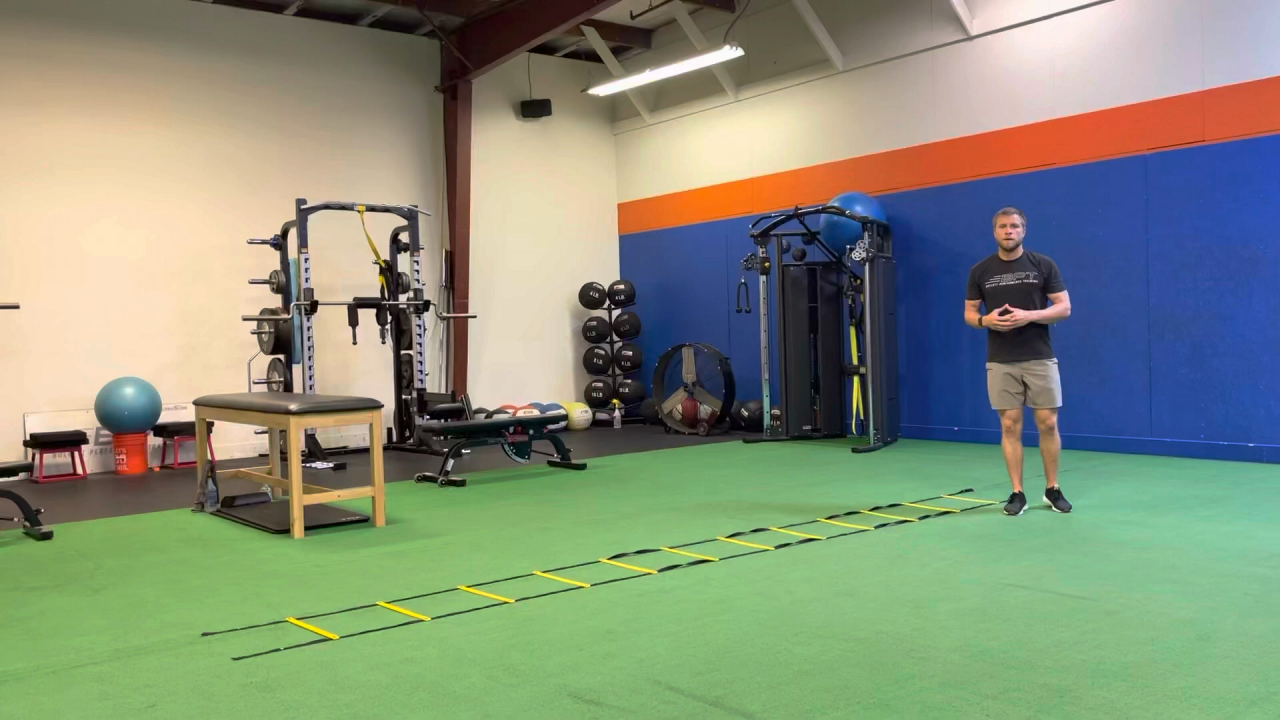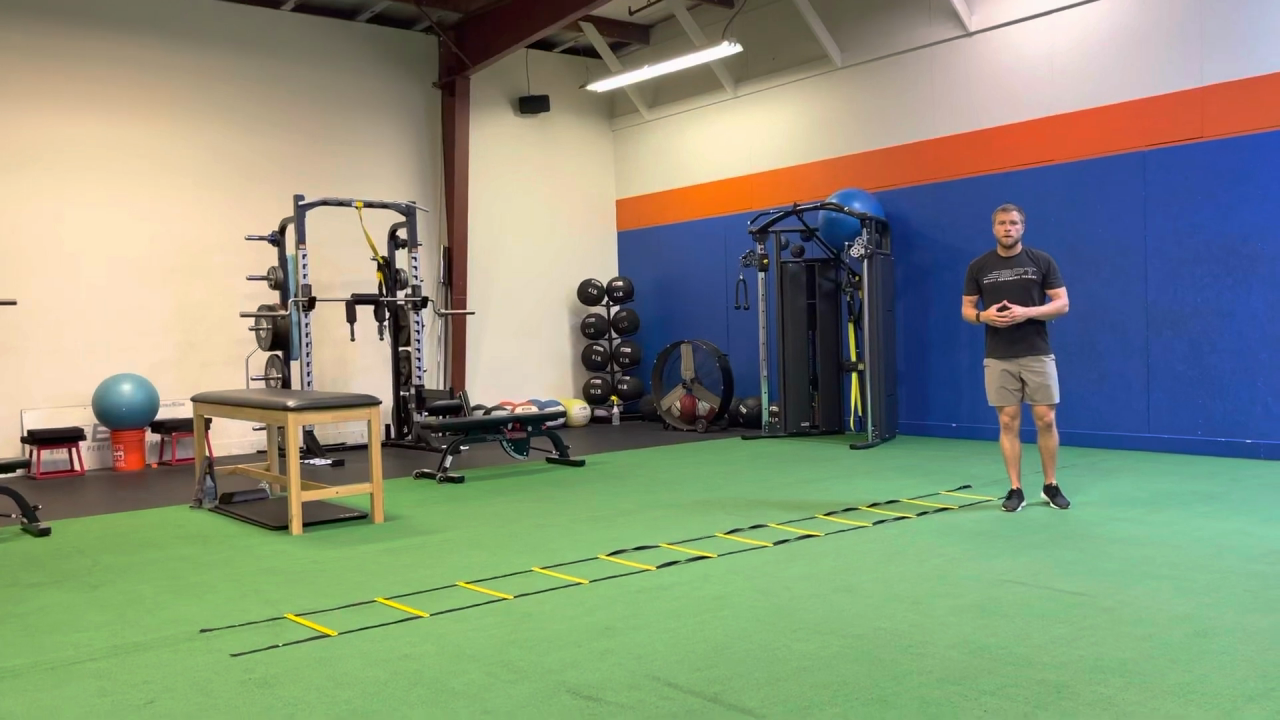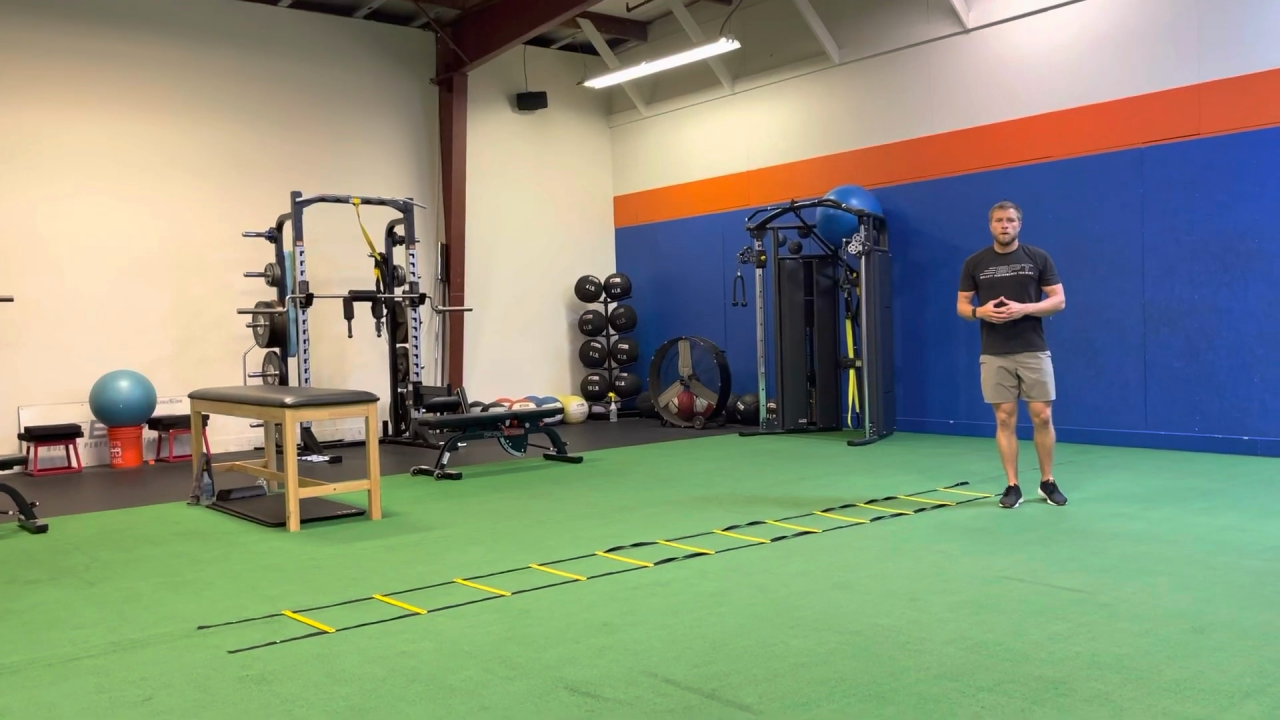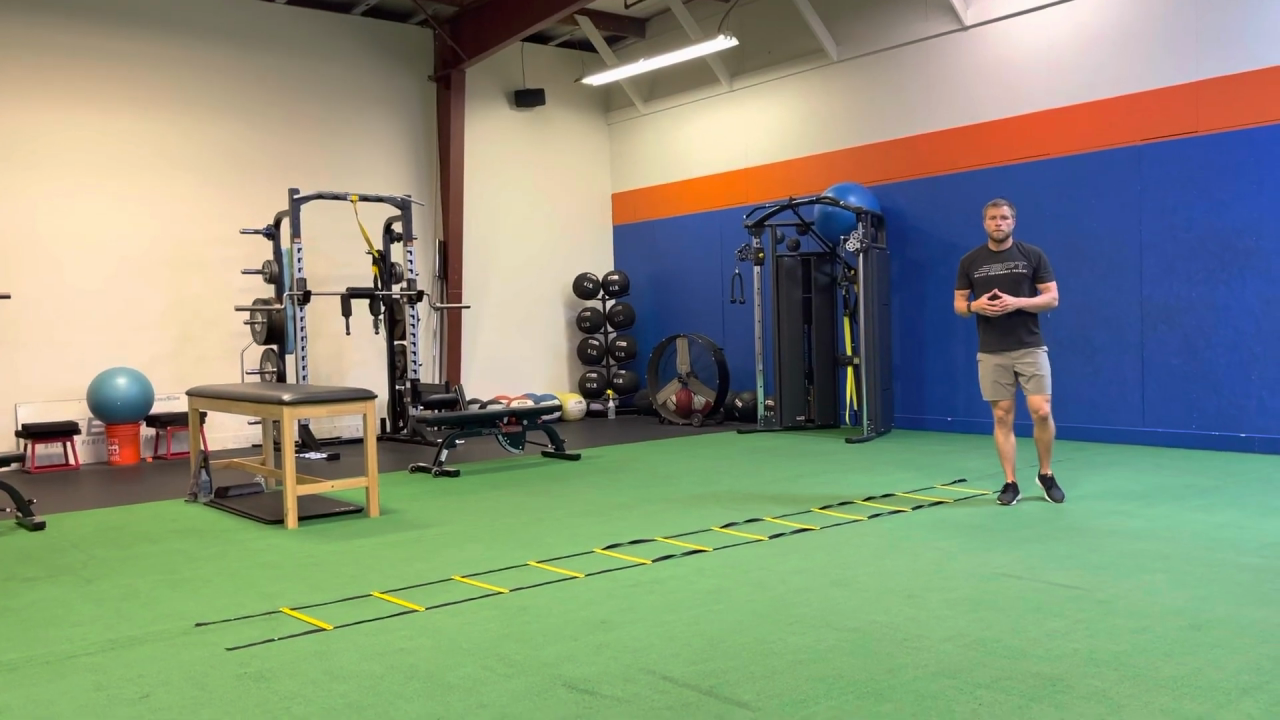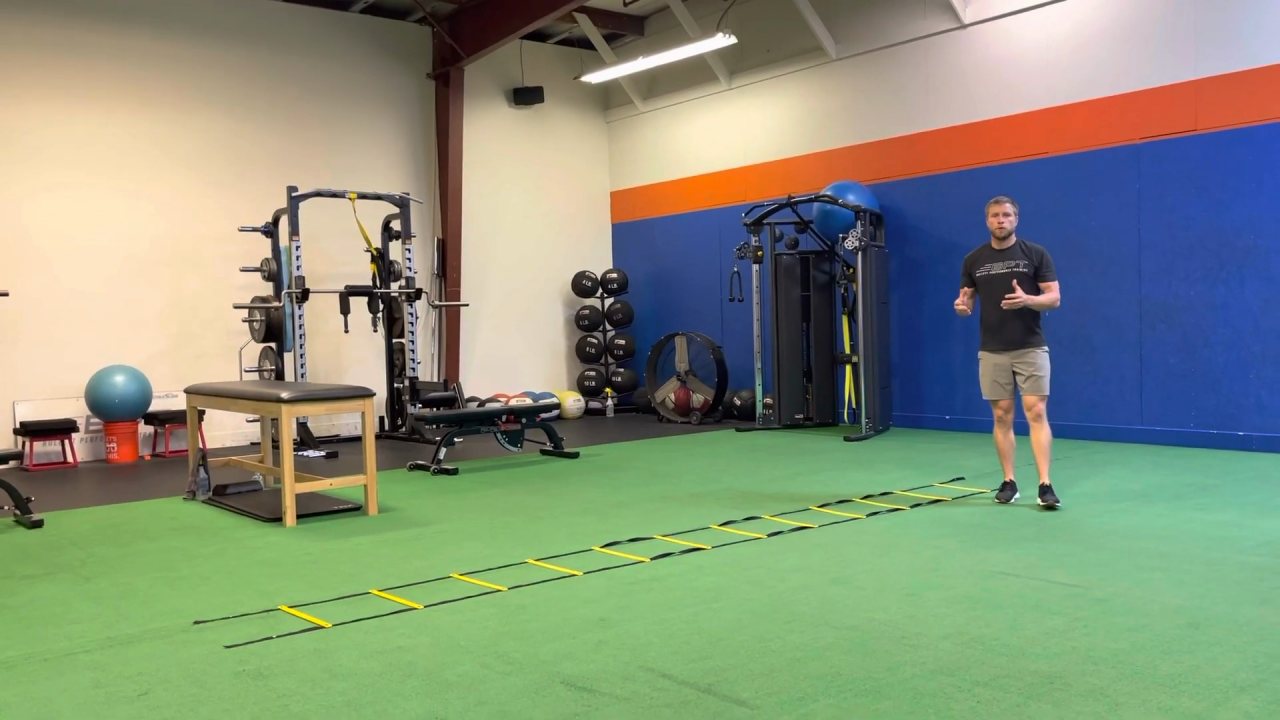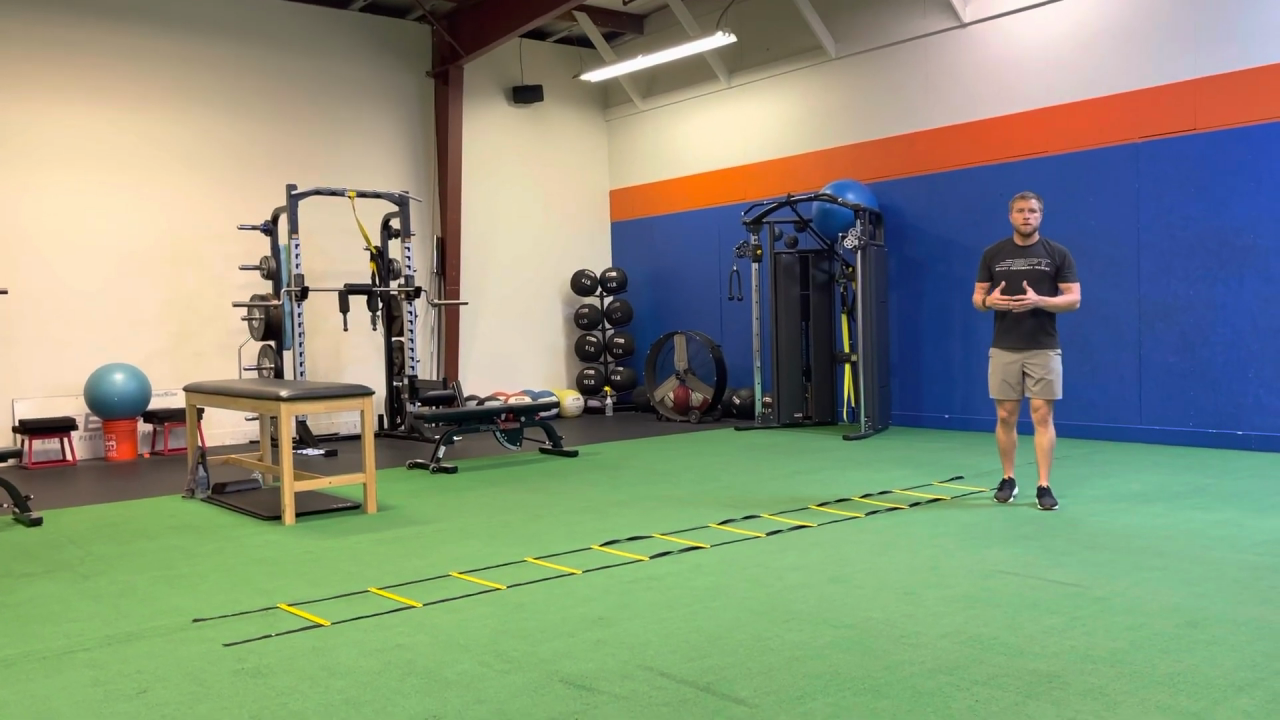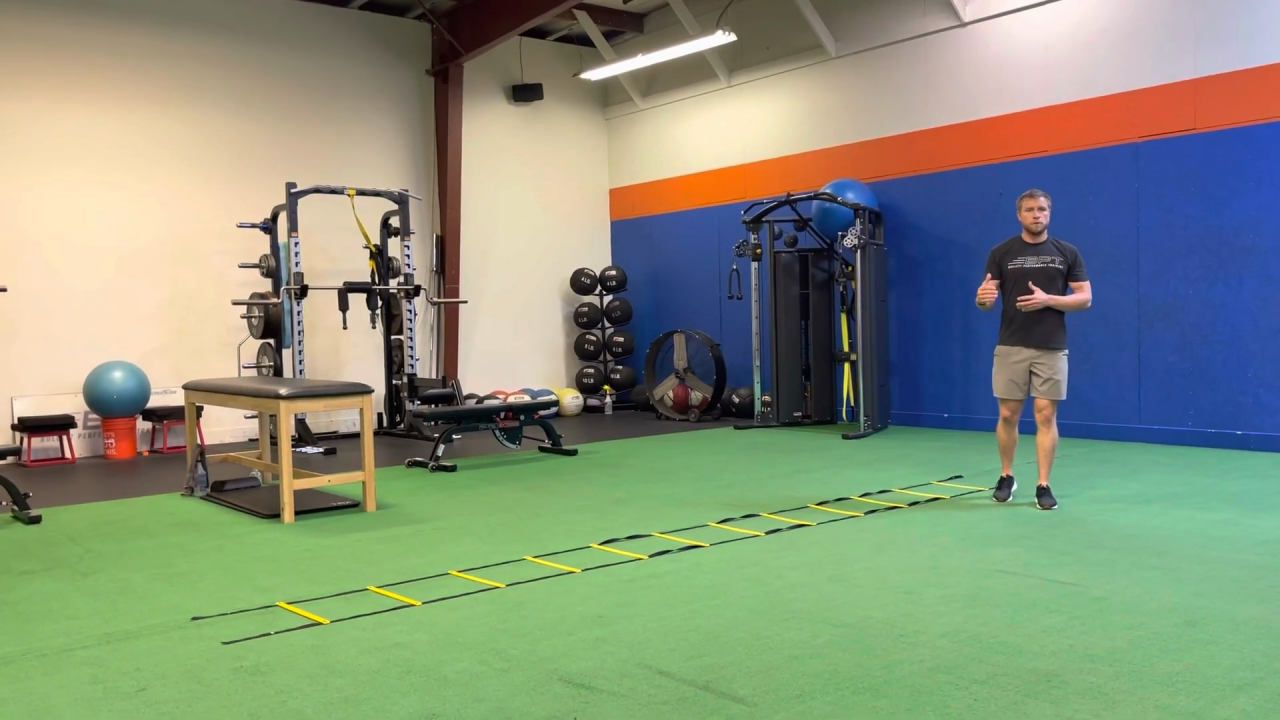
dt=0.5s
person 1, frame 1
left shoulder: (1043, 265)
right shoulder: (980, 270)
left elbow: (1064, 307)
right elbow: (969, 313)
left wrist: (1029, 316)
right wrist: (985, 320)
left hip: (1040, 358)
right hip: (1001, 361)
left knee: (1047, 423)
right knee: (1010, 426)
left ankle: (1053, 489)
right ankle: (1017, 493)
person 1, frame 2
left shoulder: (1042, 261)
right shoulder: (978, 266)
left elbow: (1062, 304)
right elbow: (967, 308)
left wrist: (1027, 312)
right wrist: (983, 316)
left hip: (1038, 355)
right hip: (998, 358)
left knee: (1046, 420)
right knee: (1008, 422)
left ankle: (1050, 485)
right ankle: (1015, 489)
person 1, frame 3
left shoulder: (1038, 258)
right shoulder: (975, 263)
left elbow: (1058, 300)
right elbow: (962, 305)
left wrist: (1024, 308)
right wrist: (980, 312)
left hip: (1034, 351)
right hip: (994, 354)
left knee: (1042, 417)
right knee: (1005, 419)
left ankle: (1048, 482)
right ankle: (1012, 486)
person 1, frame 4
left shoulder: (1033, 255)
right shoulder: (970, 261)
left elbow: (1052, 298)
right elbow: (958, 304)
left wrist: (1017, 302)
right wrist: (975, 306)
left hip: (1030, 347)
right hip: (991, 352)
left knee: (1042, 412)
right knee: (1002, 417)
left ankle: (1046, 475)
right ankle: (1010, 482)
person 1, frame 5
left shoulder: (1036, 254)
right shoulder: (973, 260)
left elbow: (1054, 297)
right elbow: (966, 299)
left wrist: (1027, 299)
right wrist: (961, 305)
left hip: (1031, 348)
right hip: (992, 351)
left knee: (1036, 413)
right knee: (1002, 416)
left ankle: (1045, 484)
right ankle: (1009, 482)
person 1, frame 6
left shoulder: (1058, 254)
right shoulder: (993, 254)
left elbow: (1074, 299)
right elbow: (978, 296)
left wrist: (1038, 301)
right wrist: (989, 301)
left hip: (1044, 349)
right hip: (1004, 349)
left knee: (1043, 416)
right knee: (1005, 416)
left ankle: (1044, 485)
right ankle: (1008, 479)
person 1, frame 7
left shoulder: (1068, 253)
right shoulder: (1001, 252)
left elbow: (1085, 298)
right elbow: (987, 299)
left wrist: (1048, 299)
right wrist: (982, 297)
left hip: (1052, 348)
right hip: (1010, 347)
left knee: (1046, 416)
right knee: (1008, 415)
left ankle: (1043, 485)
right ankle: (1006, 477)
